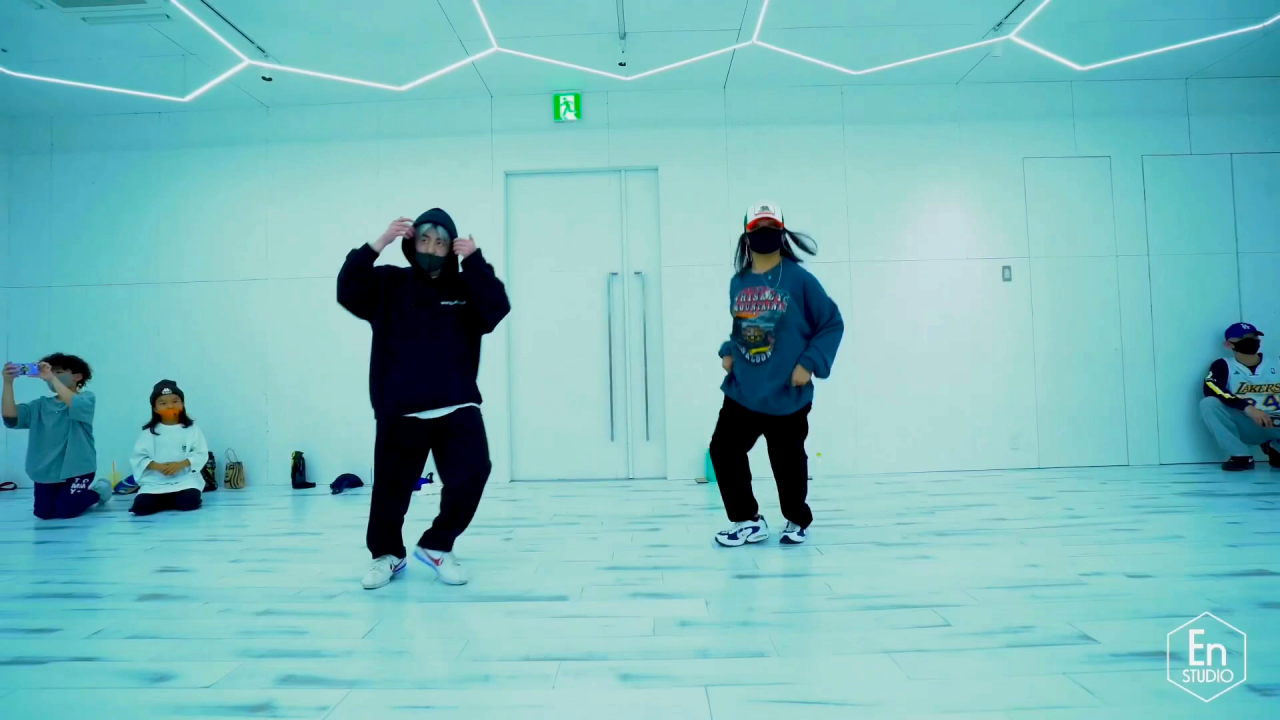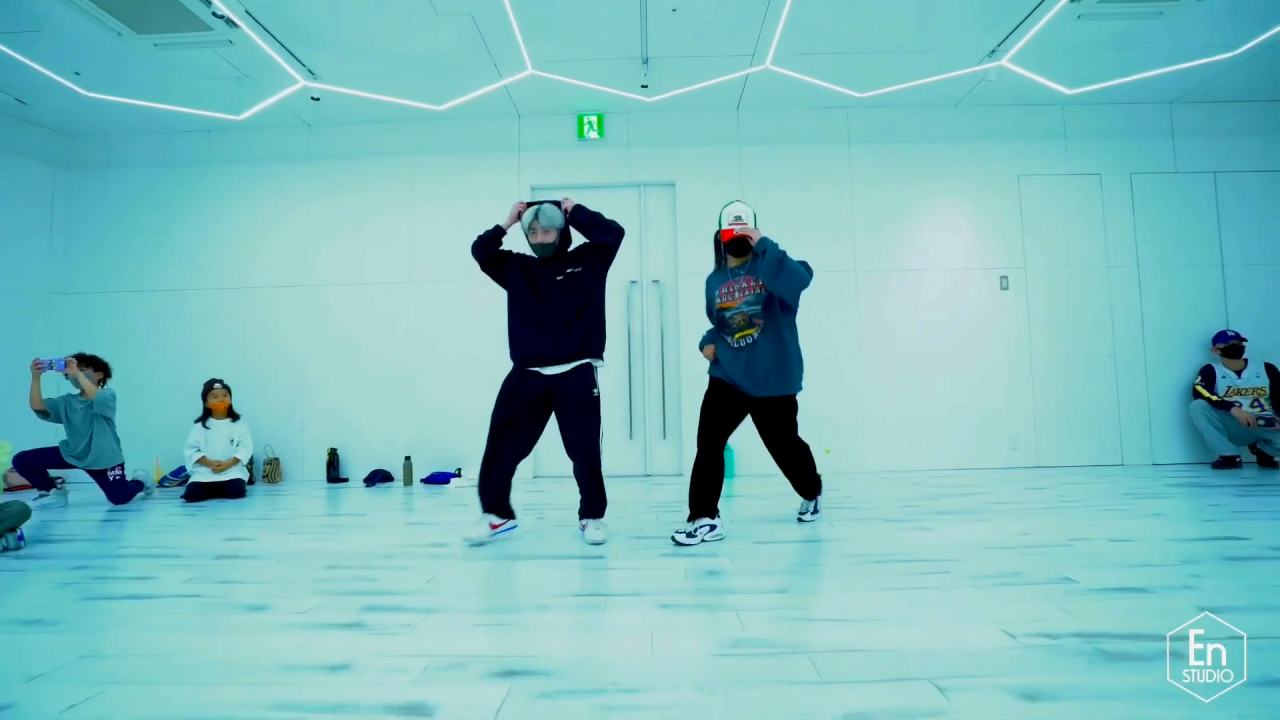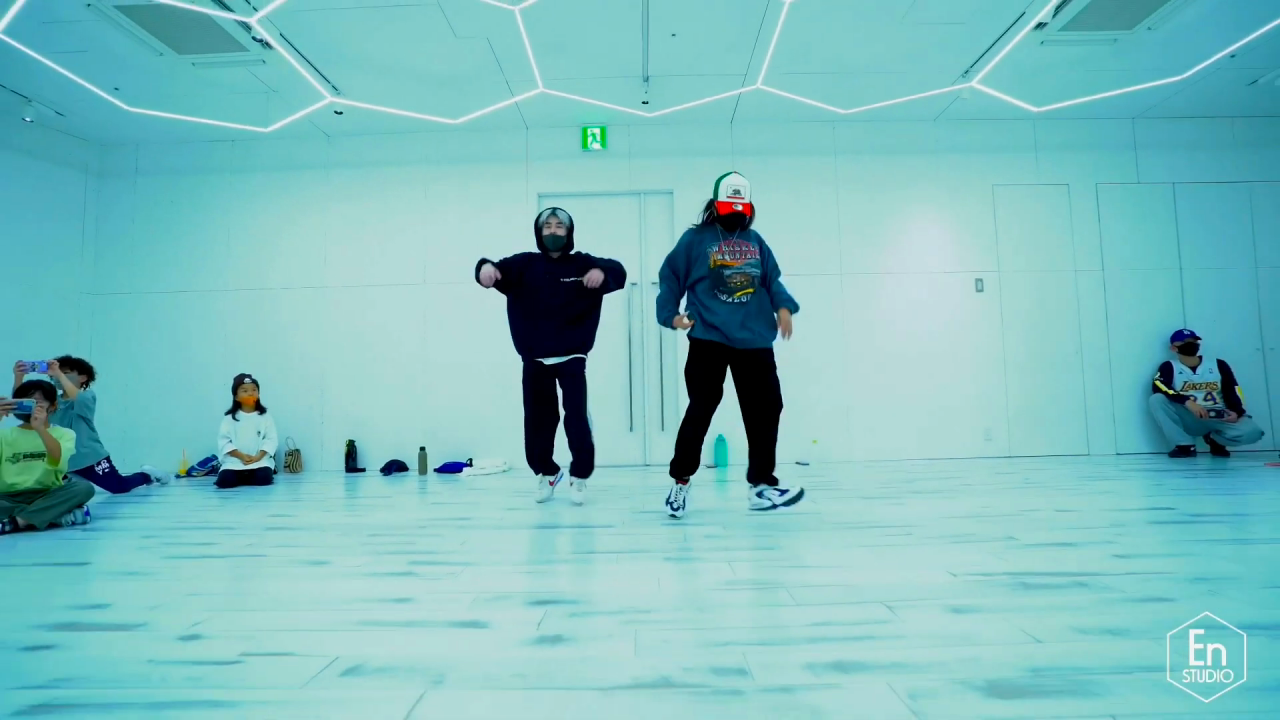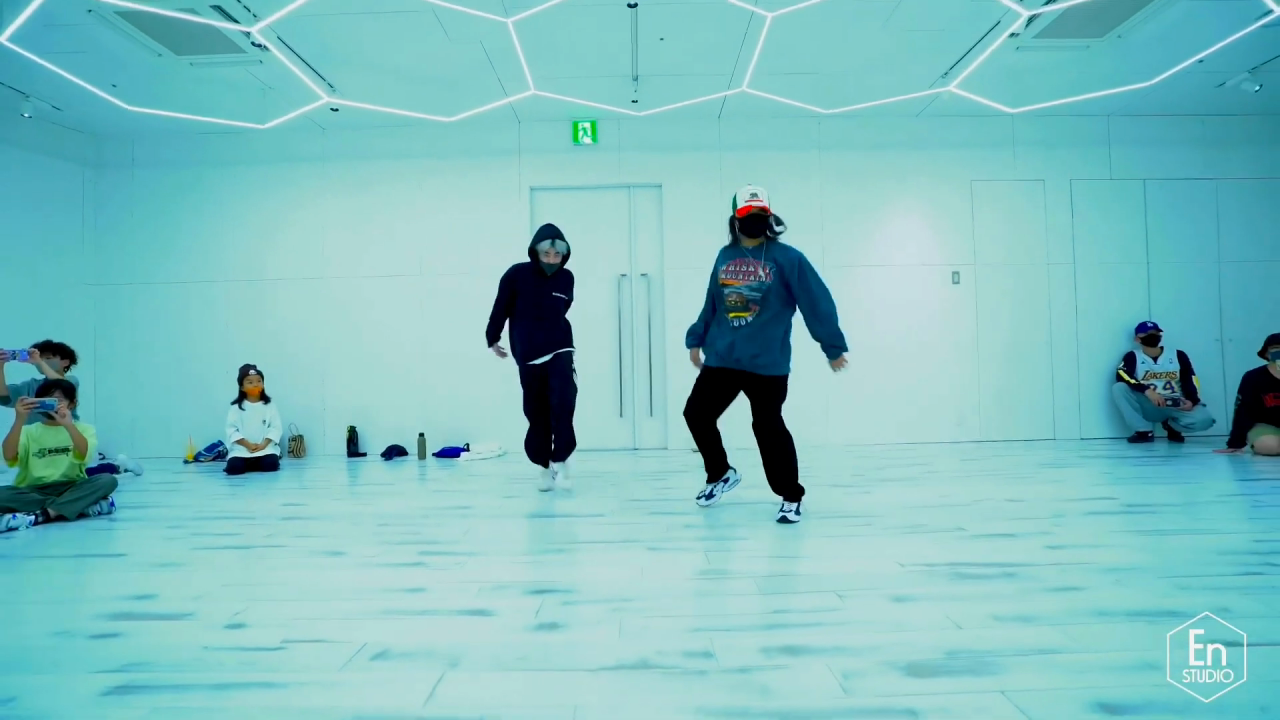
dt=0.5s
person 1, frame 1
left shoulder: (799, 279)
right shoulder: (738, 282)
left elbow: (831, 326)
left wrist: (810, 364)
right wrist: (729, 351)
left hip: (786, 393)
right hip: (743, 391)
left knee: (787, 460)
right knee: (723, 449)
left ankle: (798, 521)
right ankle: (749, 520)
person 1, frame 2
left shoulder: (770, 266)
right shoulder: (715, 279)
left elbow: (798, 280)
left wrist: (763, 245)
right wrist: (709, 342)
left hip: (774, 378)
right hip: (727, 377)
left knee: (785, 446)
right knee: (709, 442)
left ankle: (811, 495)
right ankle: (704, 519)
person 1, frame 3
left shoulder: (755, 241)
right shoulder: (696, 238)
left elbow: (771, 282)
right elbow: (671, 278)
left wrist: (784, 308)
right wrist: (671, 312)
left hip: (753, 339)
right hip: (707, 336)
left knee: (766, 406)
right knee: (703, 404)
left ankle: (763, 485)
right ankle: (681, 480)
person 1, frame 4
left shoulder: (786, 257)
right shoulder: (726, 255)
left elbow: (816, 300)
left wrist: (833, 347)
right wrist: (697, 339)
left hip: (765, 360)
right hip: (721, 357)
left knee: (768, 426)
right knee: (696, 413)
right ankle: (720, 475)
person 2, frame 1
left shoulder: (467, 287)
right shoulder: (388, 285)
left elbow: (498, 308)
right elbow: (347, 290)
left wrist: (474, 260)
right wrist: (379, 244)
left hip: (458, 407)
right hip: (401, 409)
left knee: (471, 475)
right knee: (391, 486)
left ankle: (437, 546)
right ankle: (386, 554)
person 2, frame 2
left shoulder: (586, 260)
right shoulder: (518, 268)
left elbow: (613, 235)
right elbow: (482, 252)
left wrist: (576, 212)
right wrist: (507, 223)
left hip: (576, 372)
right hip: (528, 373)
left knee: (584, 446)
right knee: (503, 440)
left ankle: (592, 516)
right ankle: (497, 514)
person 2, frame 3
left shoulder: (581, 264)
right shoulder: (526, 264)
left elbow: (617, 273)
right elbow: (501, 275)
left wrist: (602, 272)
right wrist: (486, 269)
left hip: (571, 355)
right hip: (535, 358)
left knee: (576, 415)
right knee: (538, 417)
left ankle: (579, 476)
right ankle: (547, 473)
person 2, frame 4
left shoulder: (566, 278)
right shoulder: (516, 275)
right elbow: (501, 309)
right wrist: (492, 338)
left hip: (559, 350)
right hip: (529, 355)
left knee: (564, 399)
right knee: (536, 412)
